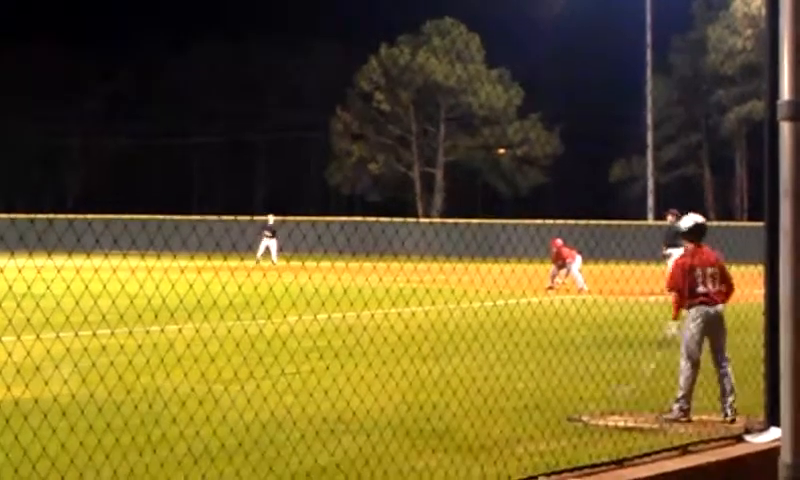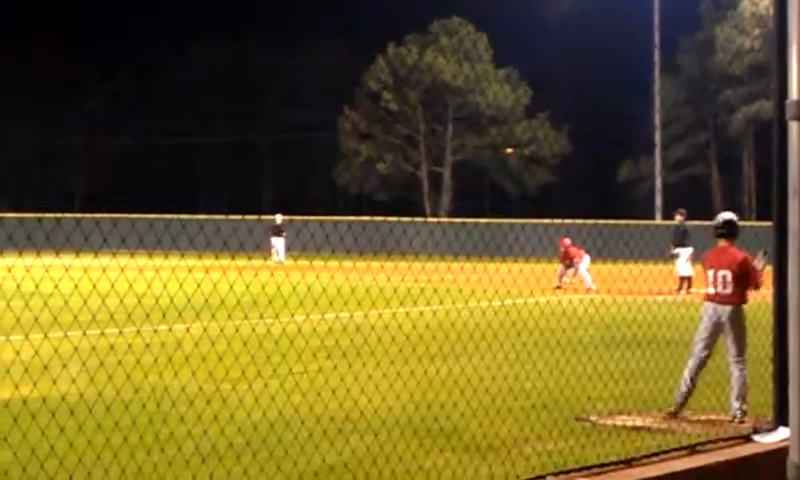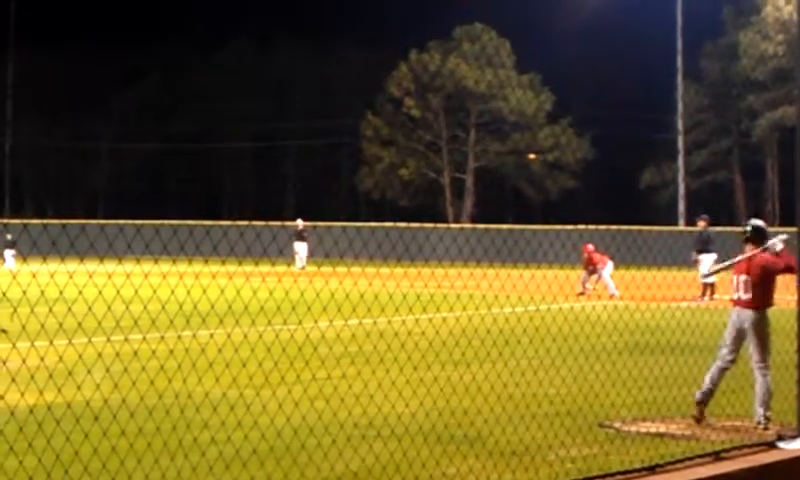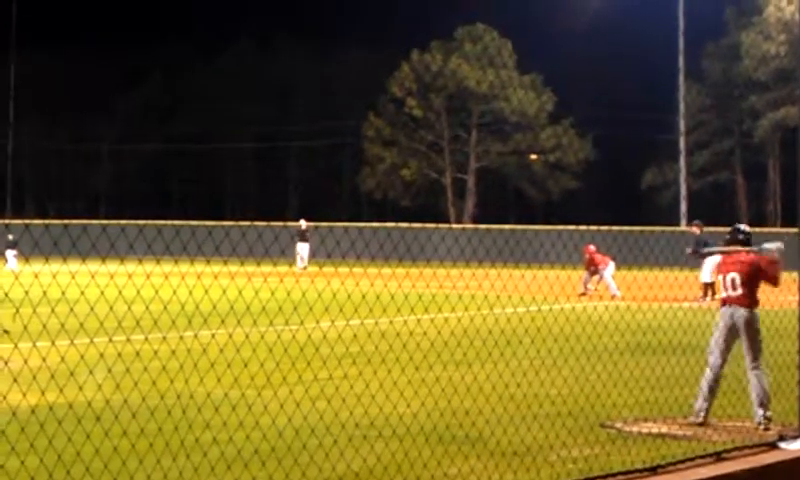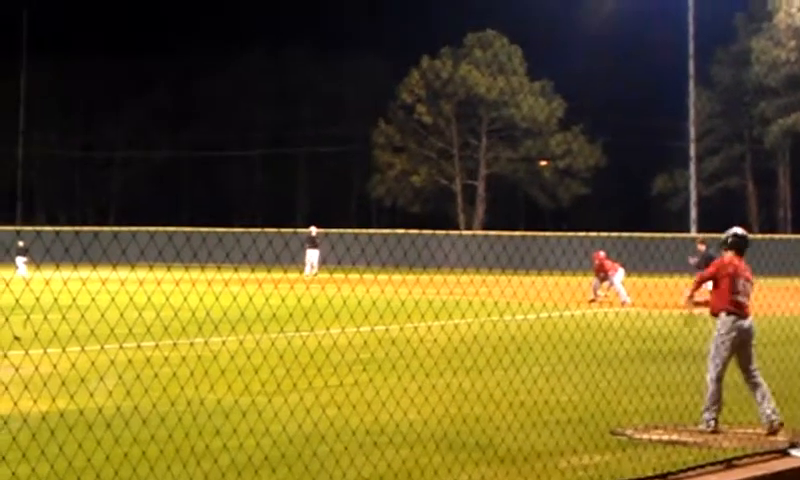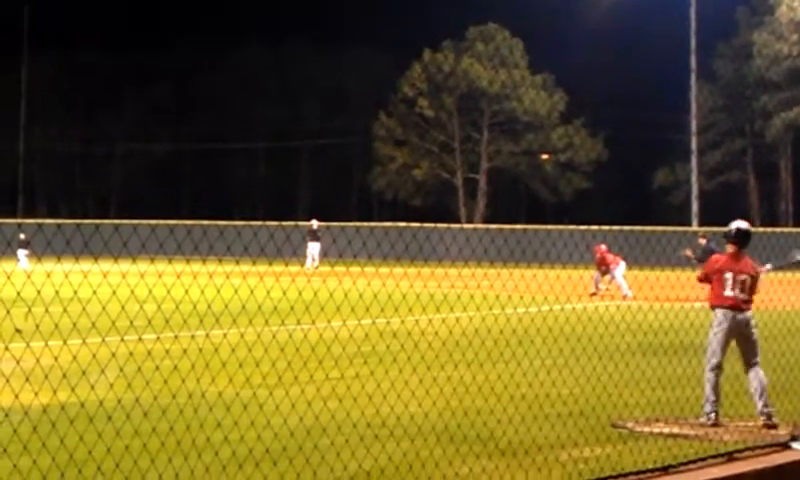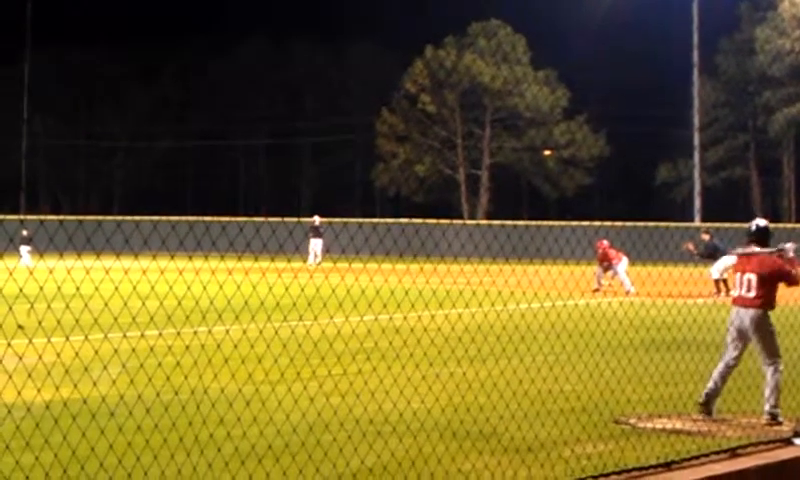
dt=0.4s
person 1, frame 1
left shoulder: (683, 261)
right shoulder: (716, 256)
left elbow: (678, 293)
right elbow: (729, 287)
left wrist: (675, 318)
left hip: (697, 312)
right hip: (717, 311)
left knee: (689, 362)
right knee: (722, 361)
left ankle: (682, 409)
right ankle: (729, 409)
person 1, frame 2
left shoulder: (708, 256)
right shoulder: (742, 258)
right elbow: (756, 284)
right wrist: (758, 267)
left hip: (711, 309)
right hip: (733, 311)
left knee: (698, 357)
right knee: (738, 362)
left ankle: (681, 400)
right ankle: (738, 411)
person 1, frame 3
left shoulder: (739, 261)
right shoulder: (764, 261)
right elbow: (793, 267)
left wrist: (773, 252)
right wrist: (781, 249)
left hip: (736, 314)
right hip: (756, 316)
left knee: (723, 361)
right knee: (761, 367)
left ankle: (702, 400)
right ankle: (762, 418)
person 1, frame 4
left shoulder: (722, 262)
right shoulder: (753, 260)
right elbow: (774, 279)
left wrist: (763, 259)
right wrist: (773, 259)
left hip: (725, 314)
right hip: (746, 314)
left knee: (714, 365)
right knee: (755, 367)
left ankle: (700, 413)
right ankle: (762, 418)
person 1, frame 5
left shoulder: (723, 263)
right shoulder: (746, 271)
left elbow: (701, 278)
left wrist: (690, 293)
right wrist: (703, 302)
left hip: (728, 323)
right hip: (745, 323)
left knee: (715, 373)
right knee: (751, 373)
left ankle: (710, 421)
right ankle: (771, 416)
person 1, frame 6
left shoulder: (717, 260)
right shoulder: (753, 266)
left elbow: (702, 277)
right elbow: (752, 292)
left hip: (724, 317)
right hip: (746, 317)
left knee: (713, 366)
right knee: (753, 366)
left ankle: (711, 414)
right ankle: (766, 414)
person 1, frame 7
left shoulder: (740, 260)
right shoulder: (771, 262)
left wrist: (778, 257)
left hip: (737, 314)
right hip: (758, 316)
left knee: (728, 360)
right knee: (772, 364)
left ankle: (707, 398)
right ankle: (771, 413)
